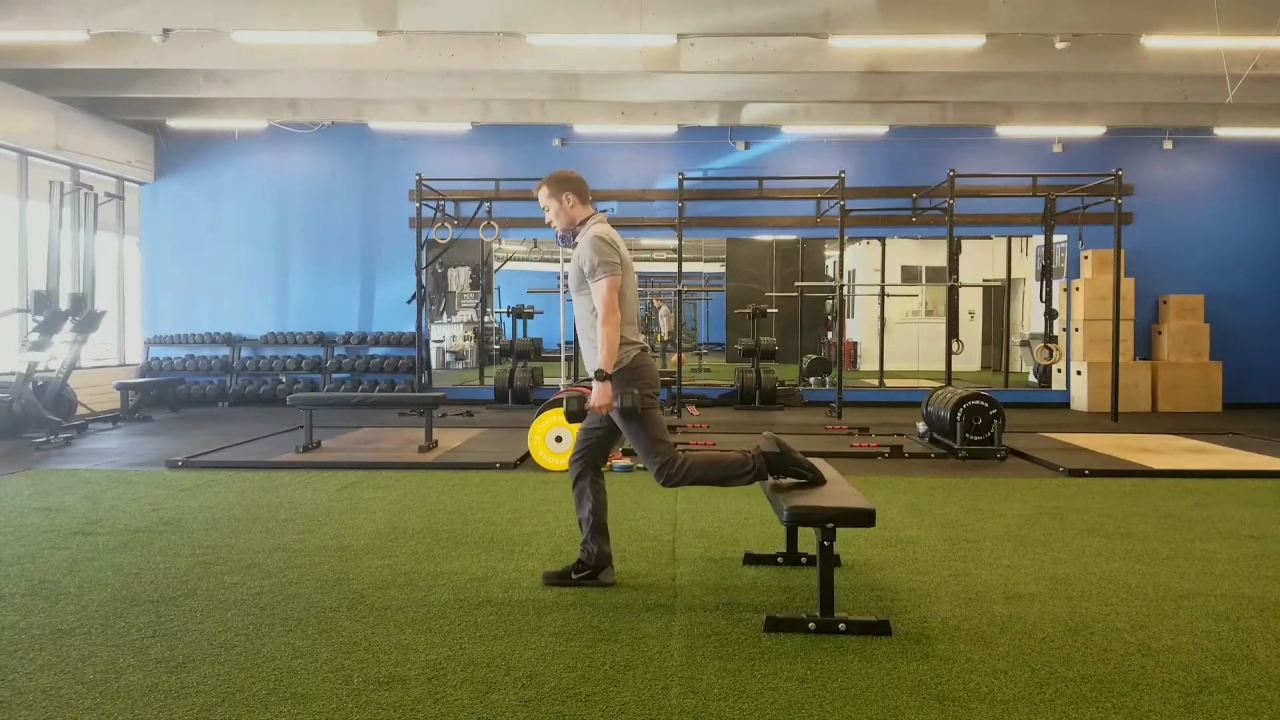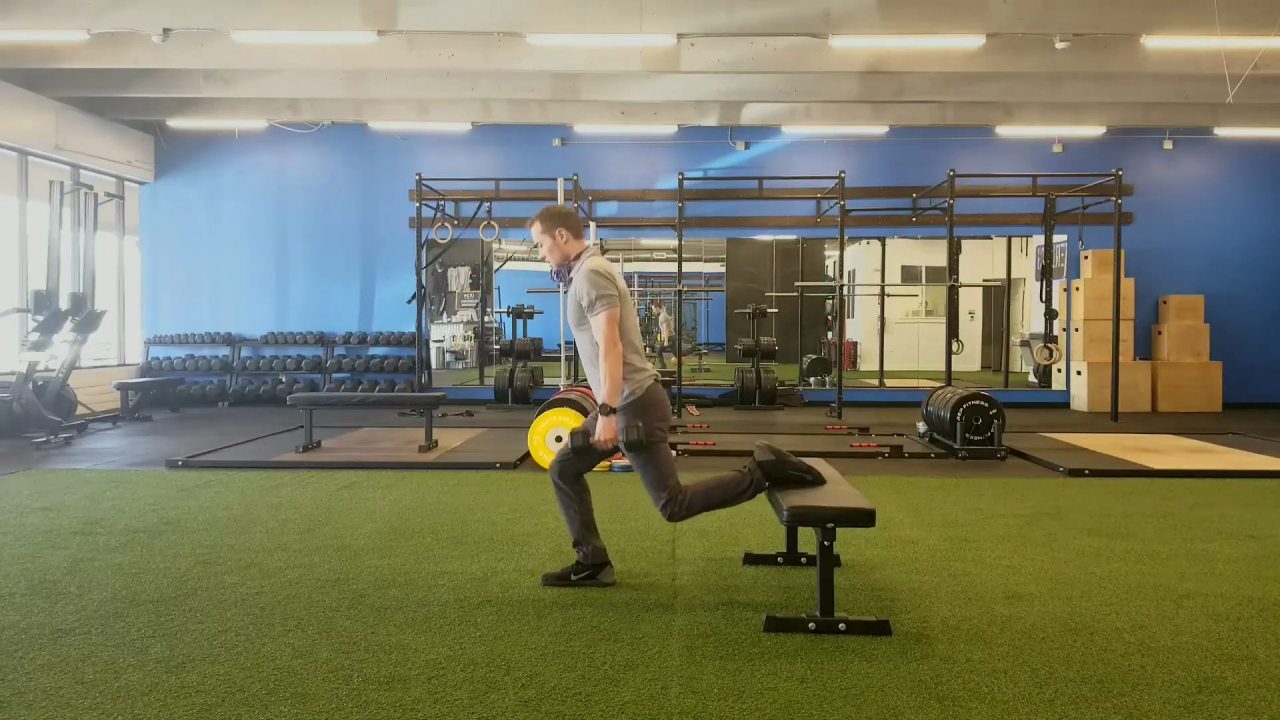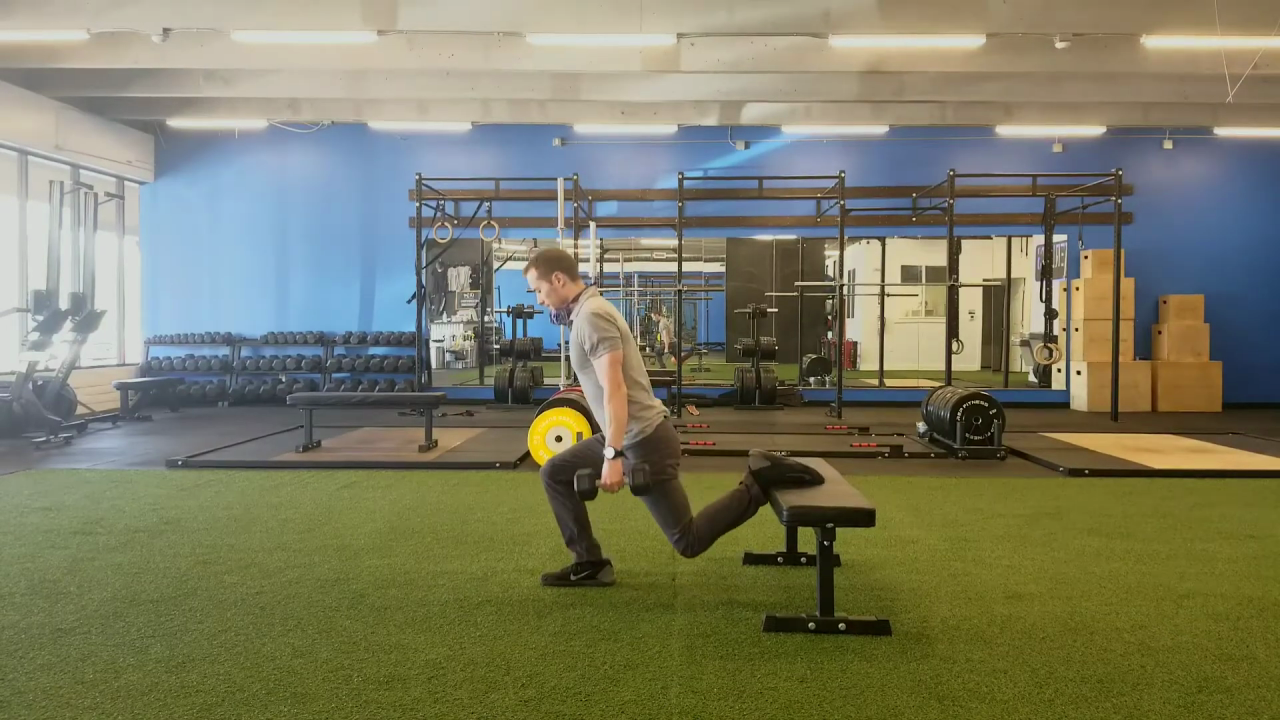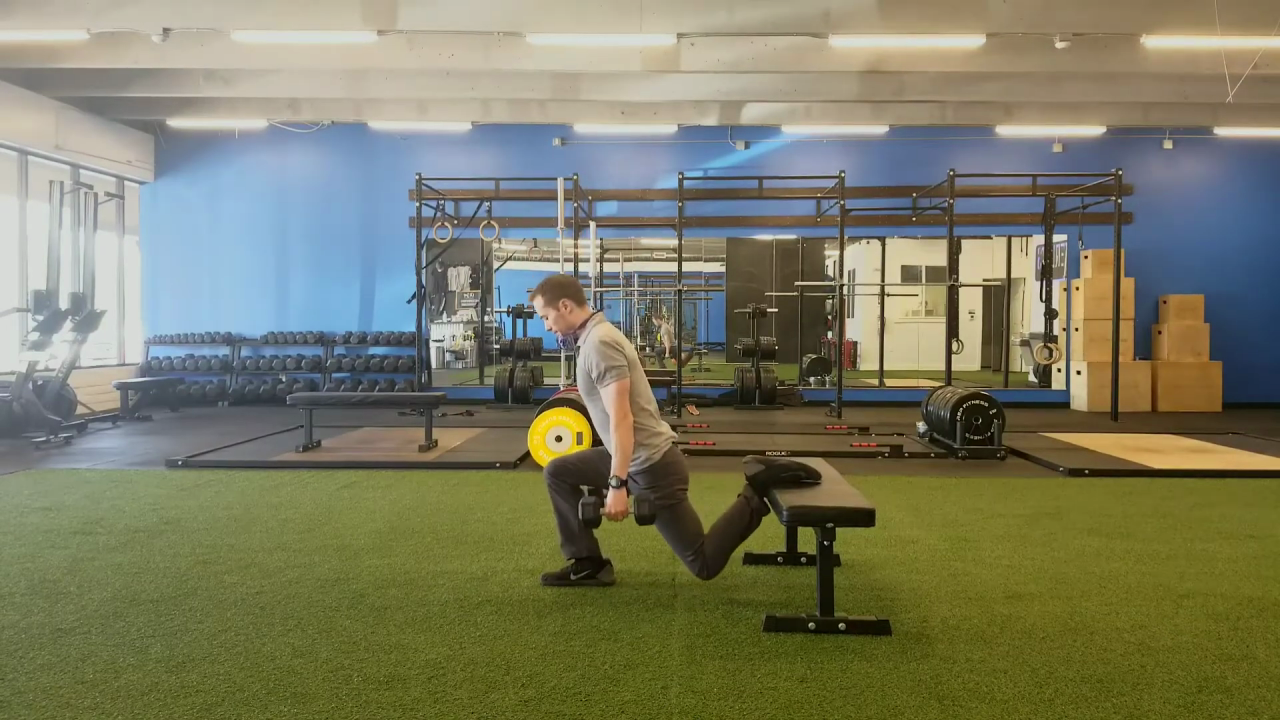
dt=0.3s
person 1, frame 1
left shoulder: (595, 240)
right shoulder: (593, 239)
left elbow: (609, 314)
left wrist: (602, 378)
right wrist: (603, 378)
left hip: (623, 374)
right hip: (614, 375)
left knee: (667, 467)
right knee: (584, 464)
left ankle: (766, 459)
right ankle: (594, 563)
person 1, frame 2
left shoulder: (590, 274)
right shoulder: (588, 271)
left elbow: (610, 348)
left wrist: (606, 412)
right wrist: (606, 409)
left hip: (633, 404)
right hip: (622, 401)
left knee: (672, 503)
right knee: (564, 468)
left ankle: (762, 470)
right ankle: (592, 563)
person 1, frame 3
left shoulder: (592, 316)
right shoulder: (588, 312)
left elbow: (614, 389)
left wrist: (612, 456)
right wrist: (611, 448)
left hip: (643, 440)
right hip: (628, 435)
left knee: (688, 540)
right knee: (555, 473)
left ankle: (760, 481)
right ankle: (590, 563)
person 1, frame 4
left shoulder: (599, 343)
right shoulder: (597, 335)
left elbow: (621, 419)
left wrist: (617, 486)
right wrist: (617, 475)
left hip: (651, 466)
right hip: (637, 457)
left knee: (704, 563)
right knee: (558, 473)
left ankle: (758, 493)
right ankle: (588, 562)
